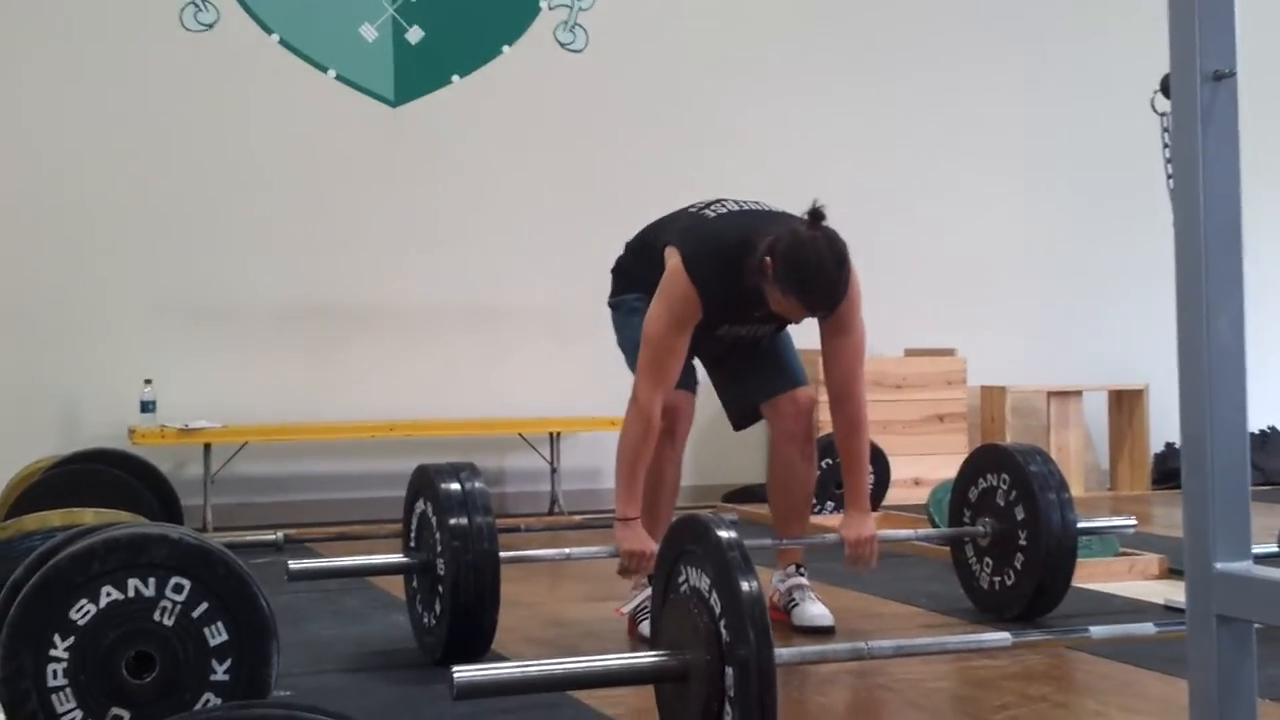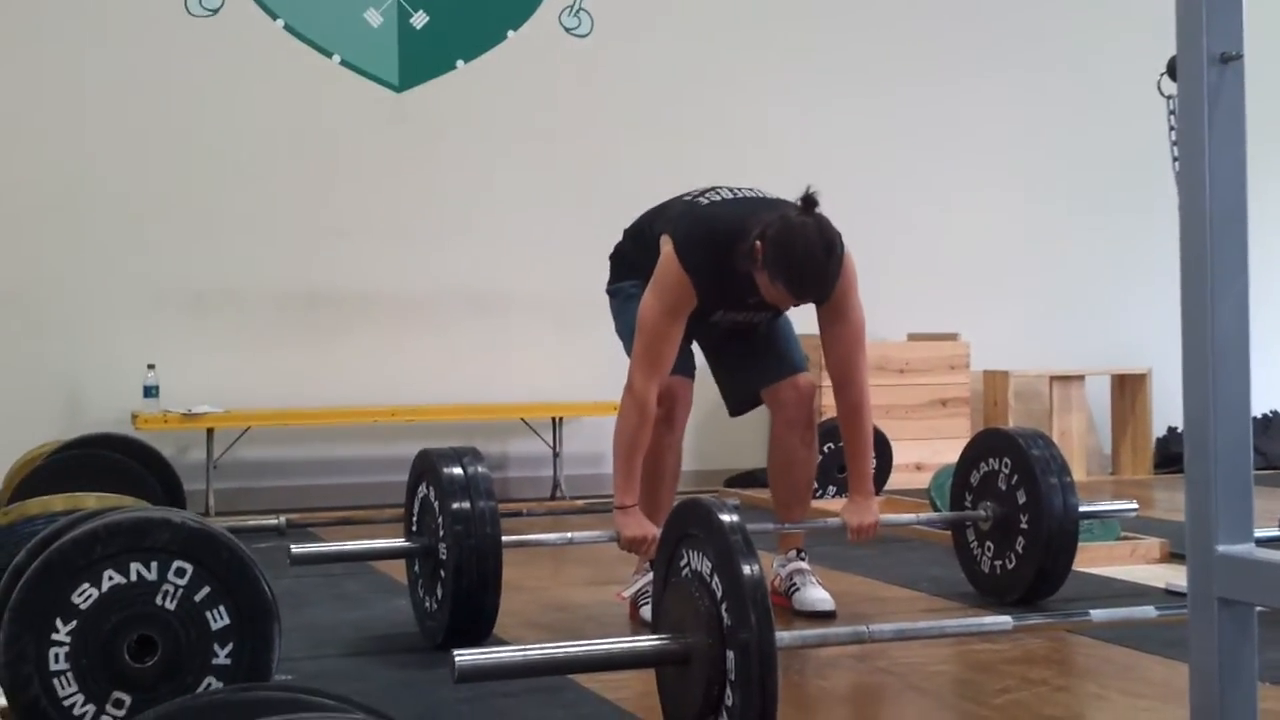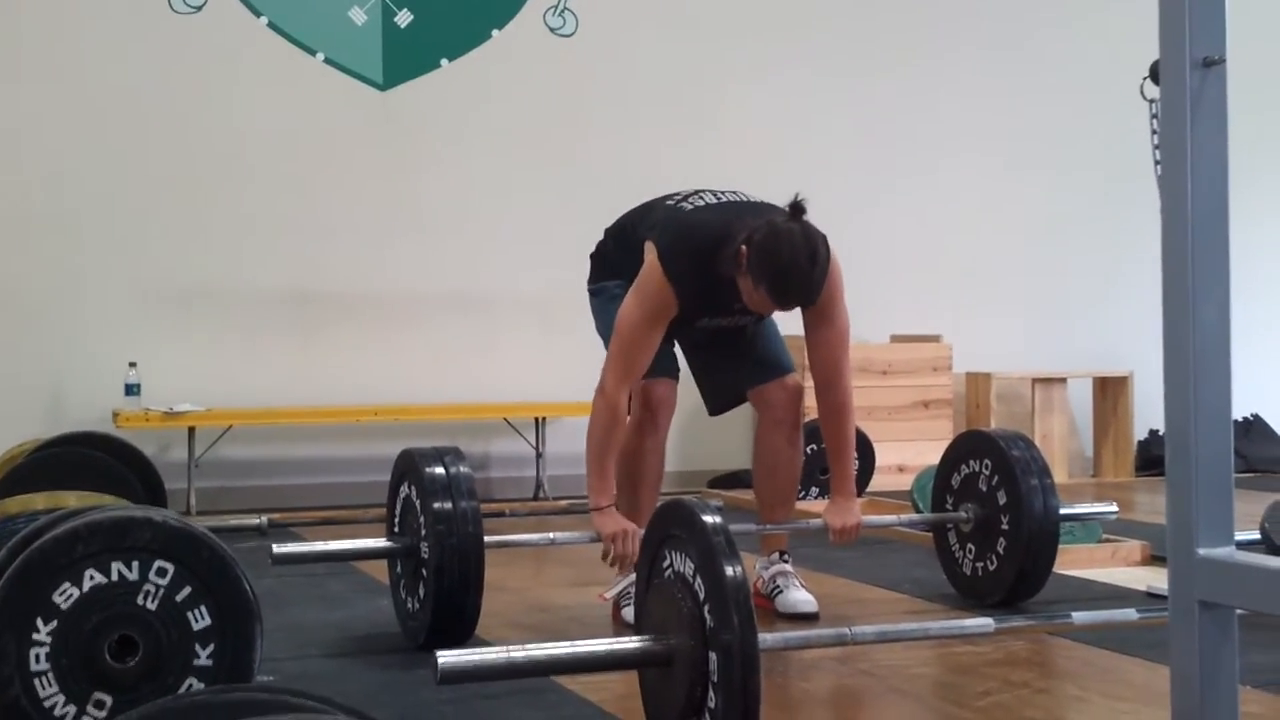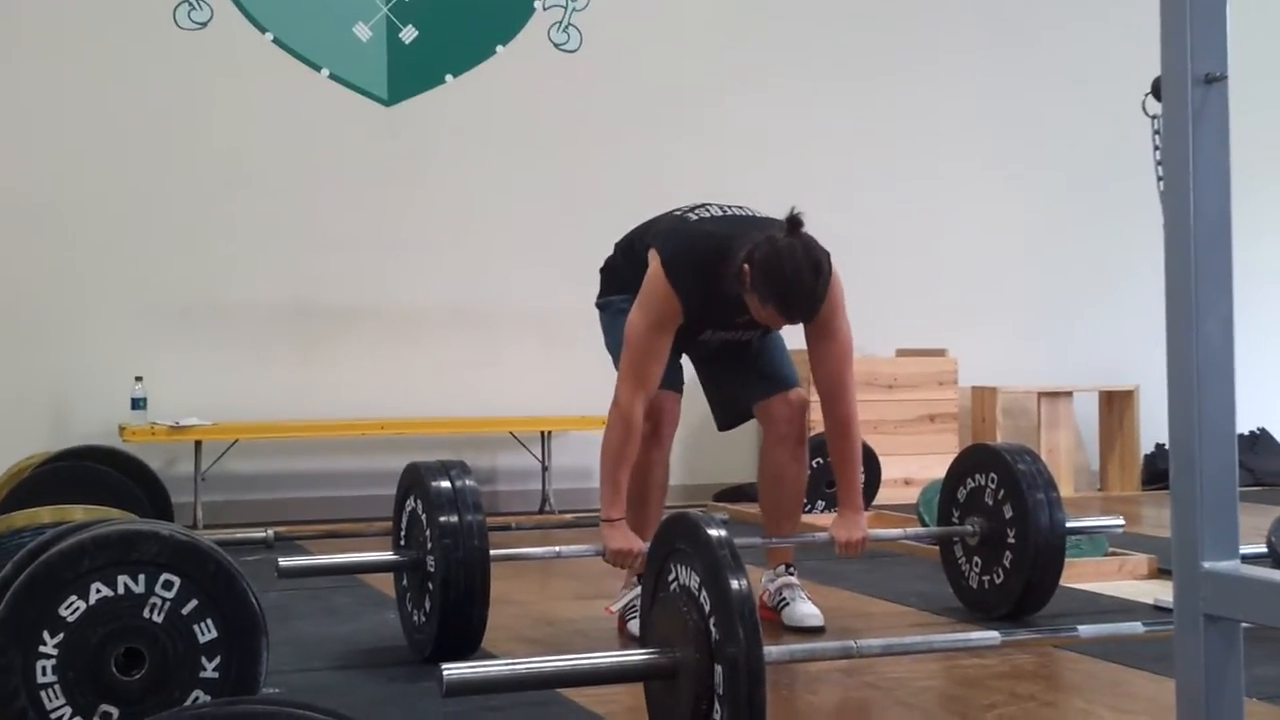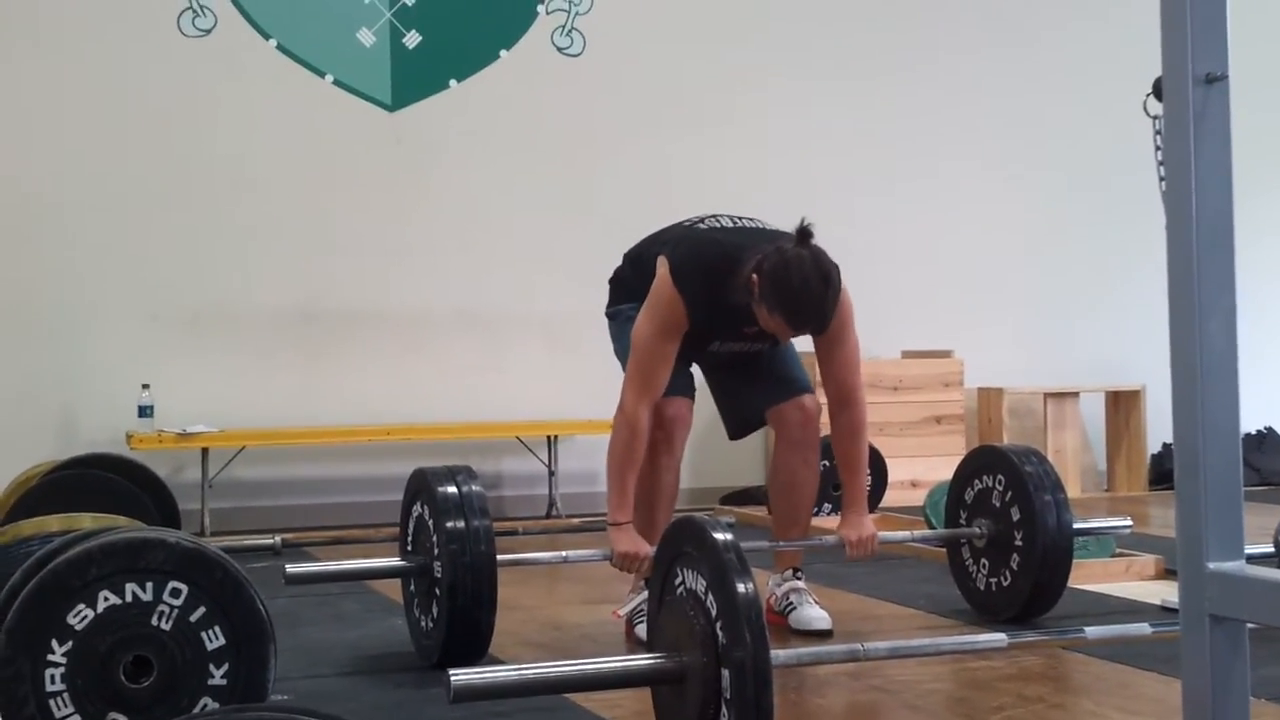
dt=0.4s
person 1, frame 1
left shoulder: (835, 278)
right shoulder: (693, 268)
left elbow: (848, 397)
right elbow: (648, 398)
left wrist: (858, 510)
right wrist: (628, 520)
left hip: (743, 317)
right hip: (648, 293)
left knee: (797, 409)
right knee: (674, 410)
left ankle: (790, 580)
right ankle: (648, 589)
person 1, frame 2
left shoulder: (830, 264)
right shoulder: (686, 254)
left elbow: (850, 382)
right elbow: (643, 386)
left wrist: (862, 493)
right wrist: (626, 506)
left hip: (740, 302)
right hip: (645, 280)
left knee: (797, 394)
right knee: (672, 396)
left ankle: (791, 565)
right ankle: (650, 575)
person 1, frame 3
left shoulder: (816, 265)
right shoulder: (672, 261)
left elbow: (834, 385)
right elbow: (613, 390)
left wrist: (844, 495)
right wrist: (603, 508)
left hip: (723, 304)
right hip: (626, 279)
left knee: (784, 395)
right knee: (655, 398)
left ankle: (774, 567)
right ankle: (634, 576)
person 1, frame 4
left shoulder: (815, 281)
right shoulder: (673, 271)
left elbow: (837, 396)
right elbow: (630, 399)
left wrist: (851, 509)
right wrist: (614, 520)
left hip: (730, 319)
right hip: (634, 293)
left knee: (788, 409)
right knee: (658, 413)
left ankle: (780, 580)
right ankle: (639, 588)
person 1, frame 5
left shoulder: (825, 292)
right shoulder: (683, 278)
left elbow: (847, 403)
right elbow: (637, 404)
left wrist: (855, 510)
right wrist: (621, 524)
left hip: (740, 327)
right hip: (643, 303)
left knee: (801, 414)
right knee: (670, 417)
left ankle: (787, 584)
right ankle: (646, 593)
